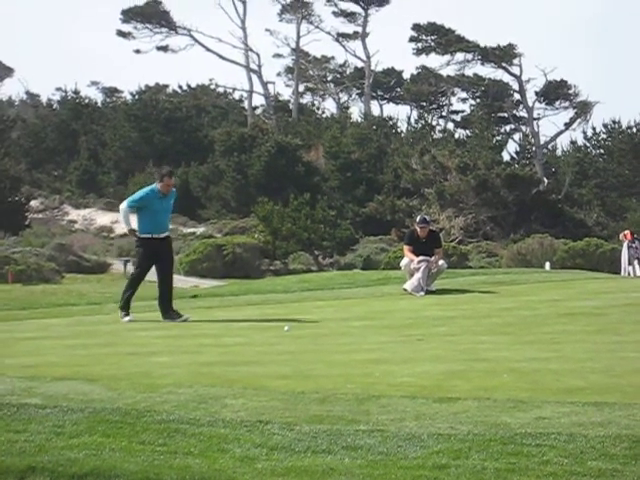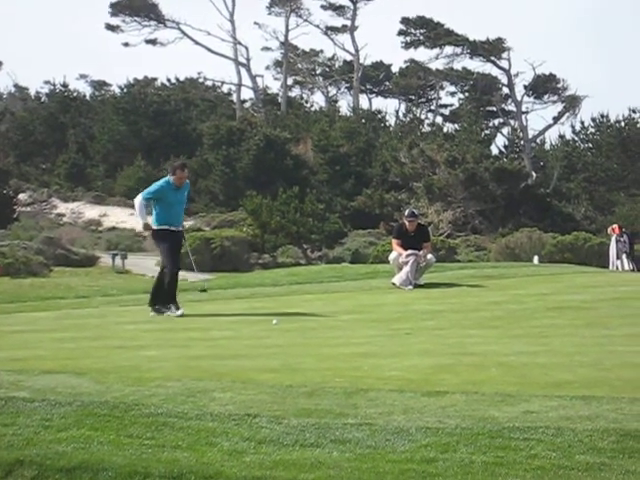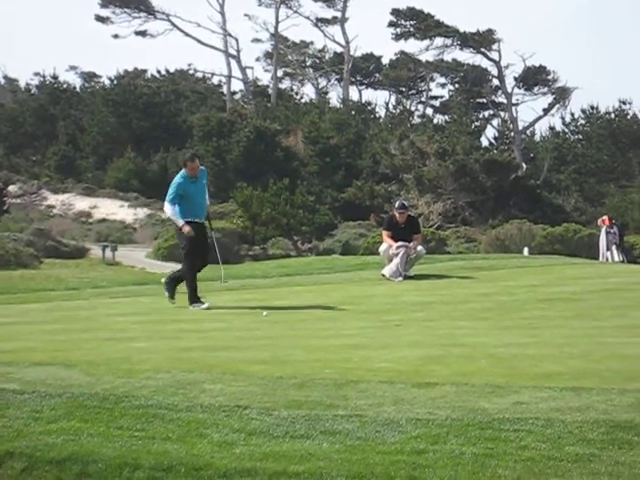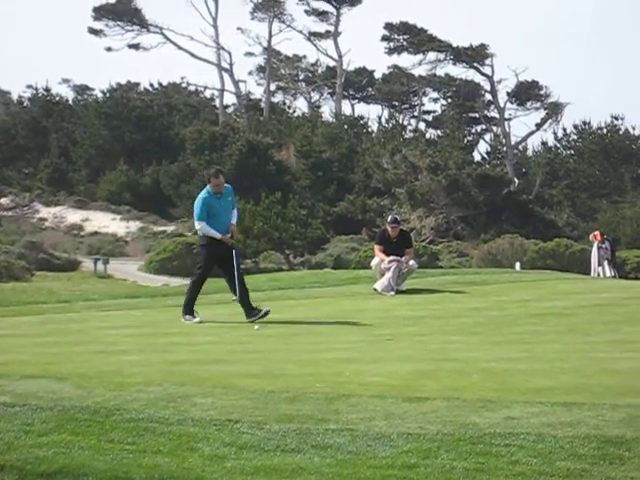
dt=0.4s
person 1, frame 1
left shoulder: (173, 193)
right shoulder: (146, 194)
right elbow: (124, 206)
right wrist: (129, 227)
left hip: (164, 239)
right hip: (147, 240)
left knee: (166, 276)
right knee: (138, 274)
left ankle: (167, 311)
right ankle: (124, 308)
person 1, frame 2
left shoulder: (186, 185)
right shoulder: (160, 187)
right elbow: (139, 199)
right wrist: (144, 222)
left hip: (177, 231)
right hip: (162, 231)
left knee: (167, 268)
right knee: (171, 266)
left ankle: (157, 304)
right ankle: (171, 303)
person 1, frame 3
left shoulder: (202, 172)
right shoulder: (178, 183)
right elbow: (168, 208)
left wrist: (206, 205)
right wrist: (183, 225)
left hip: (199, 224)
right hip: (185, 225)
left knee: (203, 260)
right knee: (191, 262)
left ankle: (171, 281)
right ankle: (193, 299)
person 1, frame 4
left shoulder: (228, 190)
right shoulder: (203, 199)
right elbow: (200, 225)
left wrist: (233, 223)
right wrist: (220, 236)
left hip: (227, 241)
right hip: (209, 241)
left knee: (235, 275)
right knee: (200, 276)
left ankle: (250, 310)
right ankle: (187, 312)
